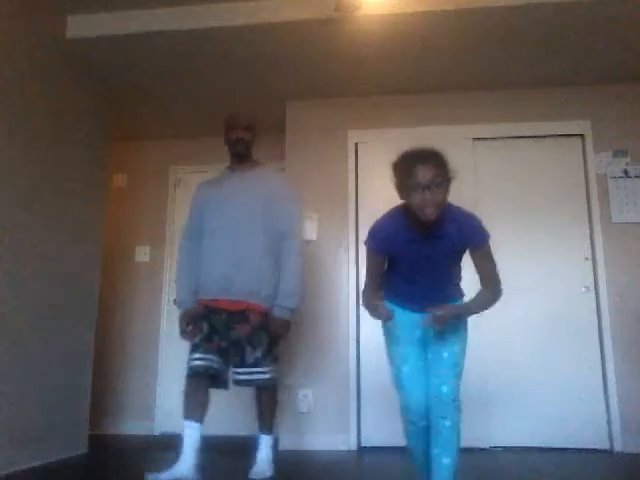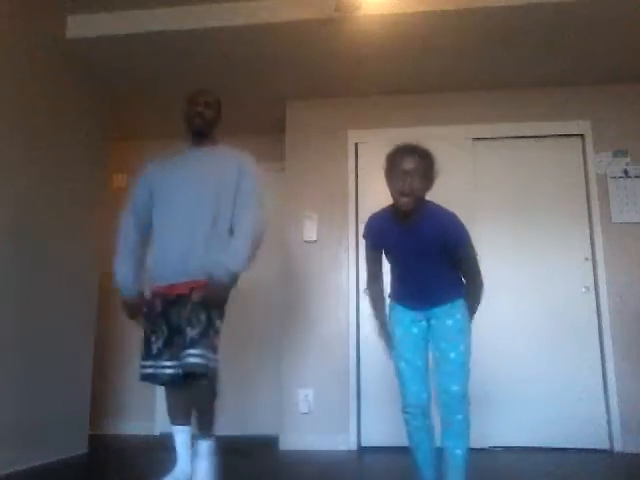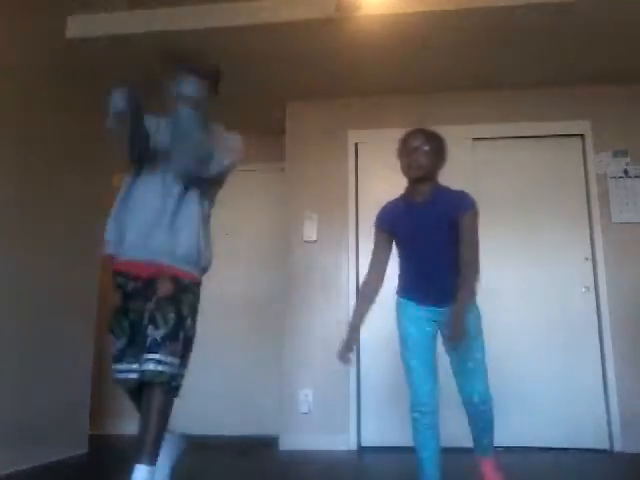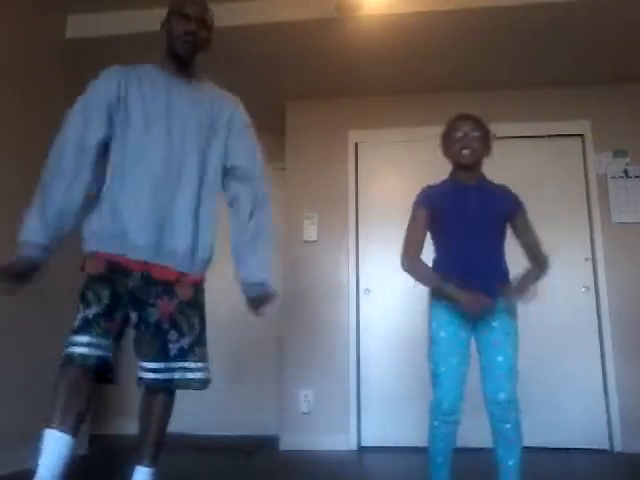
dt=0.5s
person 1, frame 1
left shoulder: (276, 186)
right shoulder: (206, 191)
left elbow: (289, 247)
right elbow: (190, 247)
left wrist: (284, 306)
right wrist: (186, 301)
left hip: (256, 301)
right hip: (210, 298)
left knee: (262, 376)
right knee: (198, 369)
person 1, frame 2
left shoulder: (237, 163)
right shoulder: (157, 170)
left elbow: (251, 220)
right elbow: (132, 225)
left wrist: (227, 271)
right wrist: (128, 285)
left hip: (208, 280)
right hip: (164, 283)
left knee: (197, 359)
right knee: (168, 368)
person 1, frame 3
left shoulder: (225, 140)
right shoulder: (148, 123)
left elbow: (199, 164)
right elbow: (135, 139)
left wrist: (192, 104)
left hip: (176, 262)
right hip: (126, 258)
left knee: (160, 367)
right knee: (130, 365)
right ankle: (166, 439)
person 1, frame 4
left shoulder: (226, 109)
right shoulder: (118, 84)
left elbow: (249, 185)
right elbow: (70, 158)
left wrist: (256, 270)
left hip: (179, 260)
right hip: (113, 246)
left knee: (163, 372)
right knee: (84, 351)
person 2, frame 1
left shoulder: (466, 226)
right shoulder: (384, 231)
left elbow: (492, 288)
right elbow: (372, 289)
left wrist: (457, 312)
right wrist: (378, 308)
left hip: (448, 311)
right hip: (404, 313)
left knee: (444, 400)
right knee: (415, 405)
person 2, frame 2
left shoulder: (447, 224)
right shoulder: (377, 226)
left elbow: (474, 282)
right elbow: (374, 281)
left wrist: (465, 322)
right wrist: (383, 327)
left hip: (448, 308)
right hip: (404, 312)
left knee: (453, 394)
right knee: (414, 402)
person 2, frame 3
left shoulder: (460, 203)
right shoulder: (389, 214)
left elbow: (469, 263)
right elbow: (375, 274)
left wrist: (459, 316)
right wrist: (353, 329)
left hip: (458, 308)
right hip: (413, 309)
left knee: (477, 394)
right knee: (423, 402)
person 2, frame 4
left shoulder: (505, 198)
right shoulder: (431, 197)
left elbow: (538, 258)
right elbow: (409, 258)
left wrist: (521, 286)
right wrist: (455, 293)
left hip: (498, 309)
right hip: (449, 308)
left knee: (502, 399)
right knee: (445, 403)
